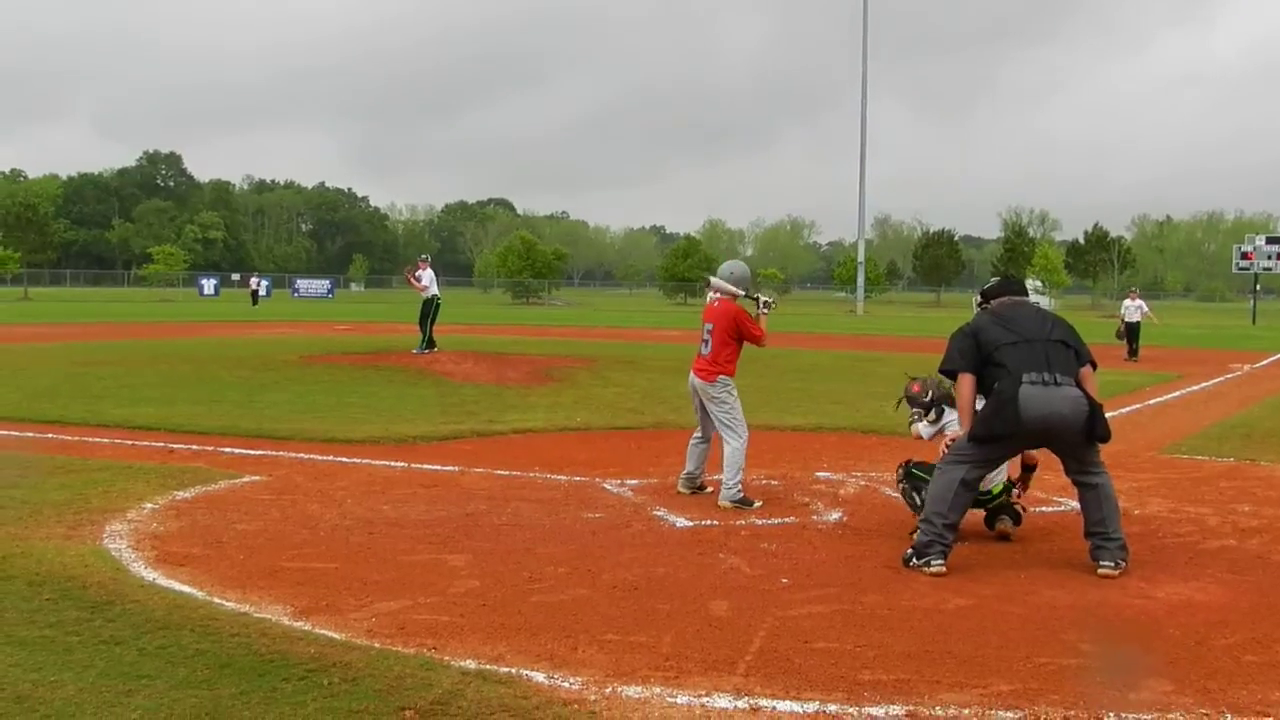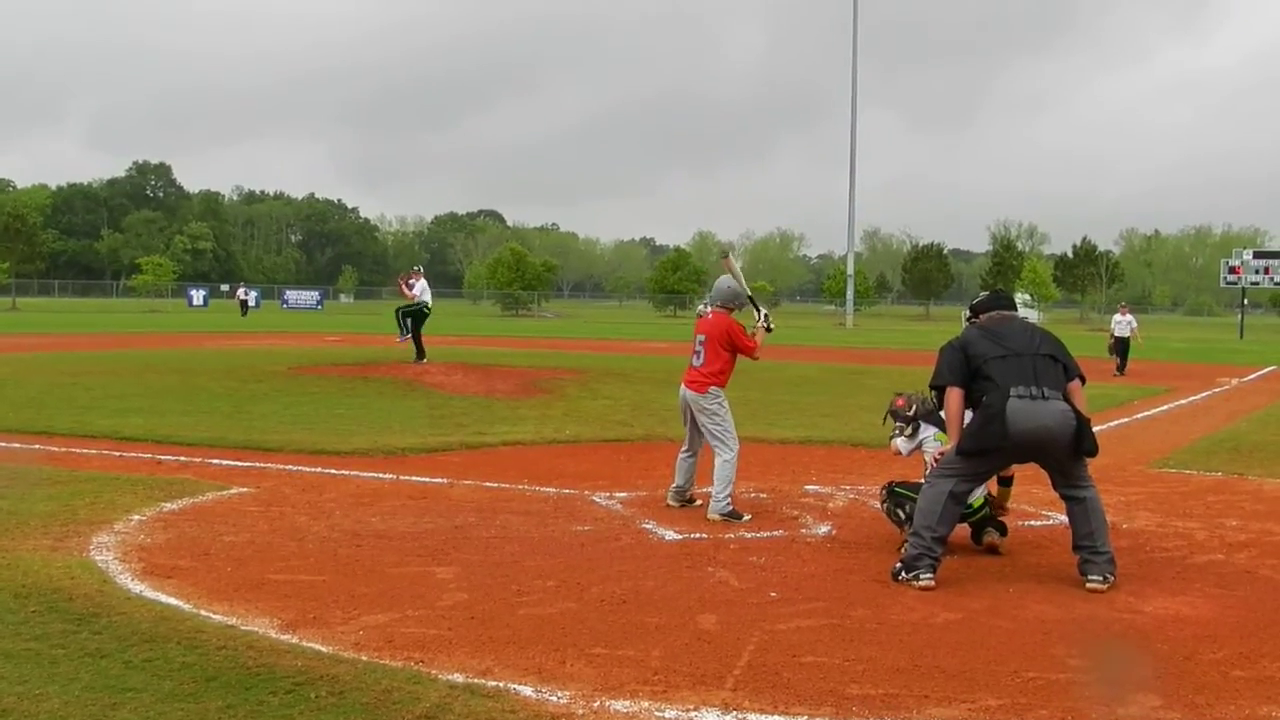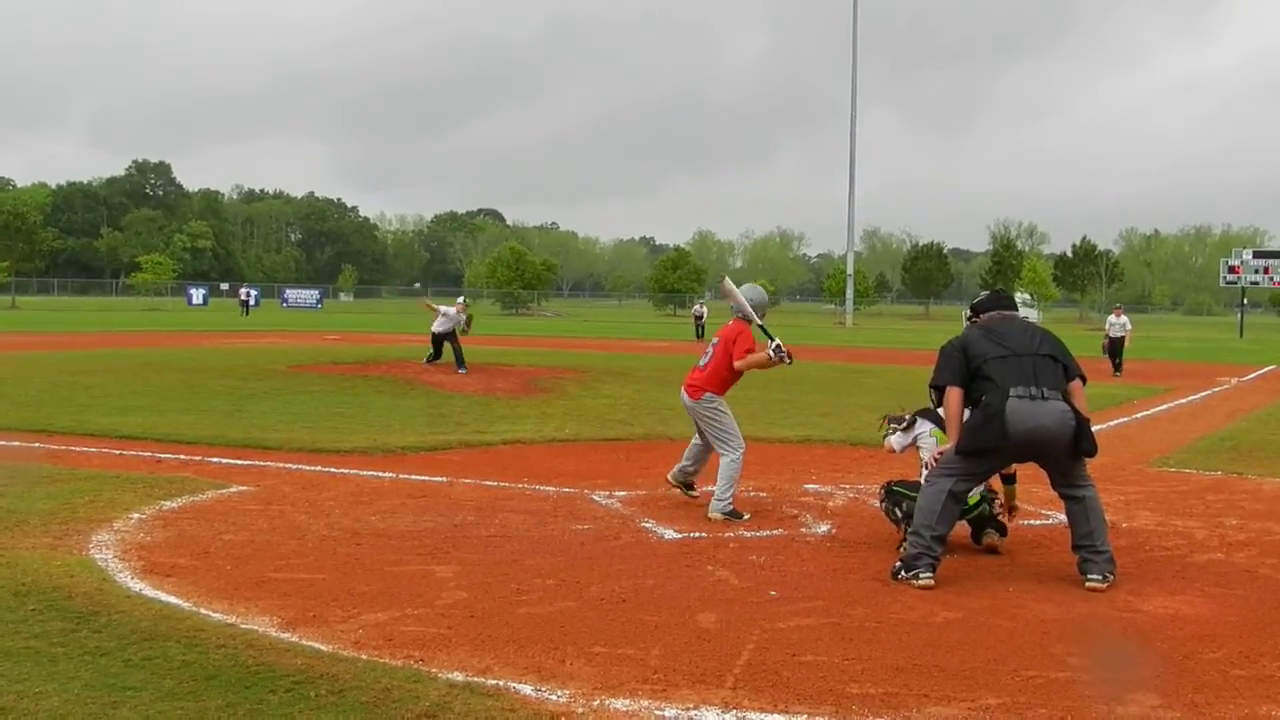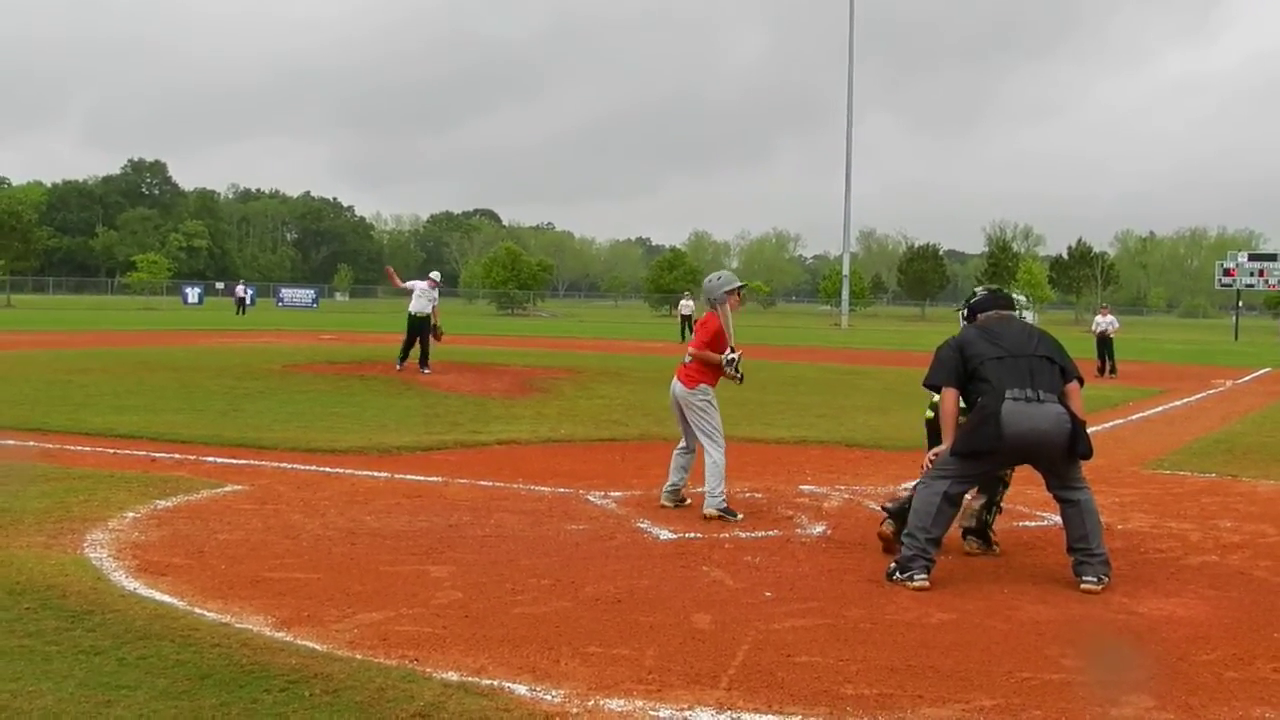
dt=1s
person 1, frame 1
left shoulder: (977, 325)
right shoulder: (1056, 322)
left elbow: (966, 378)
right elbow: (1086, 371)
left wrist: (965, 430)
right wrist: (1092, 420)
left hip: (1017, 401)
right hip: (1070, 401)
left knee: (955, 465)
right knee: (1092, 473)
left ankle: (930, 552)
right ankle: (1110, 554)
person 1, frame 2
left shoulder: (966, 339)
right shoulder: (1045, 336)
left elbow: (954, 391)
right elbow: (1074, 385)
left wrist: (954, 444)
right wrist: (1081, 435)
left hip: (1005, 414)
right hip: (1057, 415)
left knee: (944, 480)
right knee: (1079, 487)
left ankle: (919, 566)
right ankle: (1099, 569)
person 1, frame 3
left shoulder: (966, 339)
right shoulder: (1045, 336)
left elbow: (953, 391)
right elbow: (1075, 385)
left wrist: (953, 444)
right wrist: (1081, 436)
left hip: (1005, 414)
right hip: (1056, 415)
left knee: (943, 479)
right knee: (1079, 487)
left ankle: (918, 565)
right ankle: (1098, 568)
person 1, frame 4
left shoulder: (964, 339)
right shoulder: (1042, 336)
left elbow: (949, 392)
right elbow: (1072, 387)
left wrist: (948, 445)
right wrist: (1077, 439)
left hip: (1001, 416)
right hip: (1052, 418)
left knee: (939, 481)
right knee: (1074, 490)
left ankle: (913, 566)
right ankle: (1093, 570)
person 2, frame 1
left shoulder: (710, 307)
right shoulder: (736, 311)
right elbow: (761, 340)
left wrist: (757, 313)
right wrist: (763, 312)
left hip: (697, 376)
right hip: (717, 381)
left knee: (704, 431)
right knee: (736, 436)
left ankle: (690, 480)
right ankle: (731, 493)
person 2, frame 2
left shoulder: (703, 320)
right shoulder: (729, 324)
right elbow: (754, 352)
left wrist: (757, 328)
right wrist: (761, 325)
left hip: (688, 388)
right hip: (708, 393)
left knee: (692, 445)
right knee: (727, 448)
left ankle: (679, 494)
right ankle: (720, 507)
person 2, frame 3
left shoulder: (731, 327)
right shoulder: (744, 332)
left elbow: (757, 363)
right elbow: (740, 364)
left wrist: (778, 358)
right wrist: (768, 353)
left hip: (690, 389)
right hip: (706, 396)
left knee: (706, 438)
right knee: (734, 449)
left ankle: (681, 474)
right ankle: (722, 507)
person 2, frame 4
left shoulder: (708, 320)
right shoulder: (715, 323)
right elbow: (693, 350)
left wrist: (727, 367)
right wrist: (723, 360)
left hip: (680, 384)
right hip: (696, 389)
left knee: (689, 442)
right knee: (714, 445)
left ankle: (672, 494)
right ankle: (715, 503)
